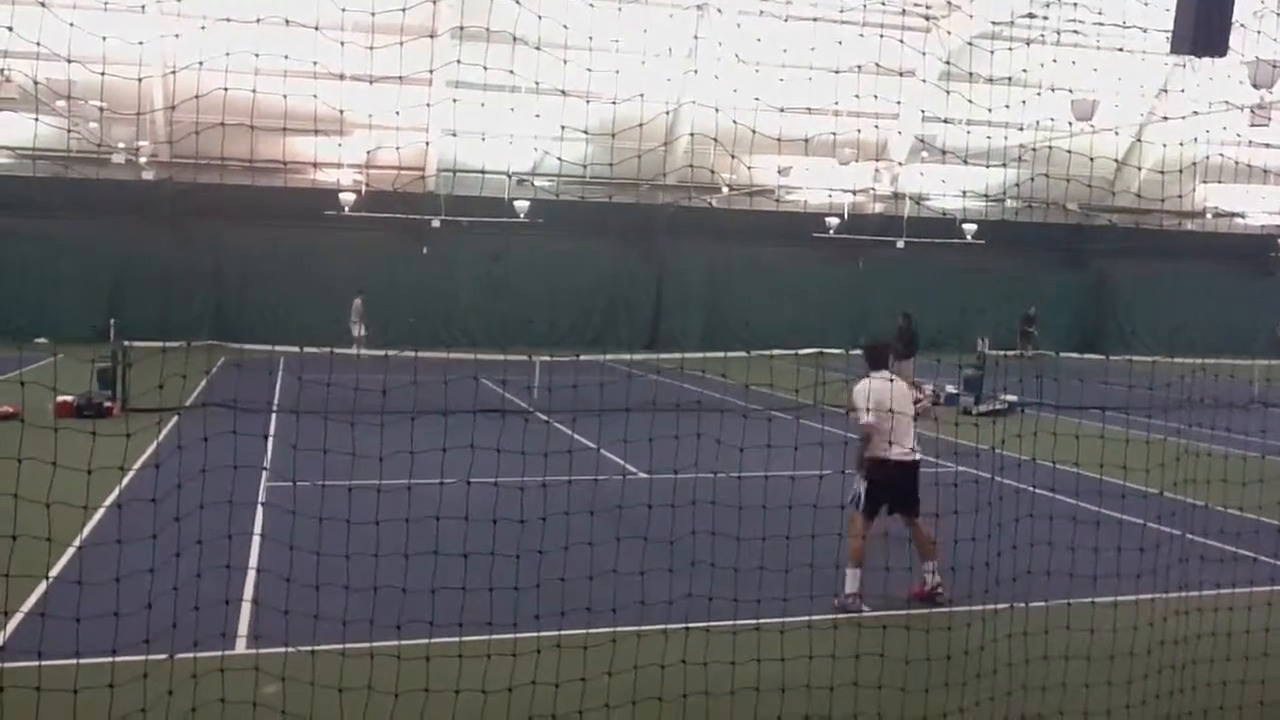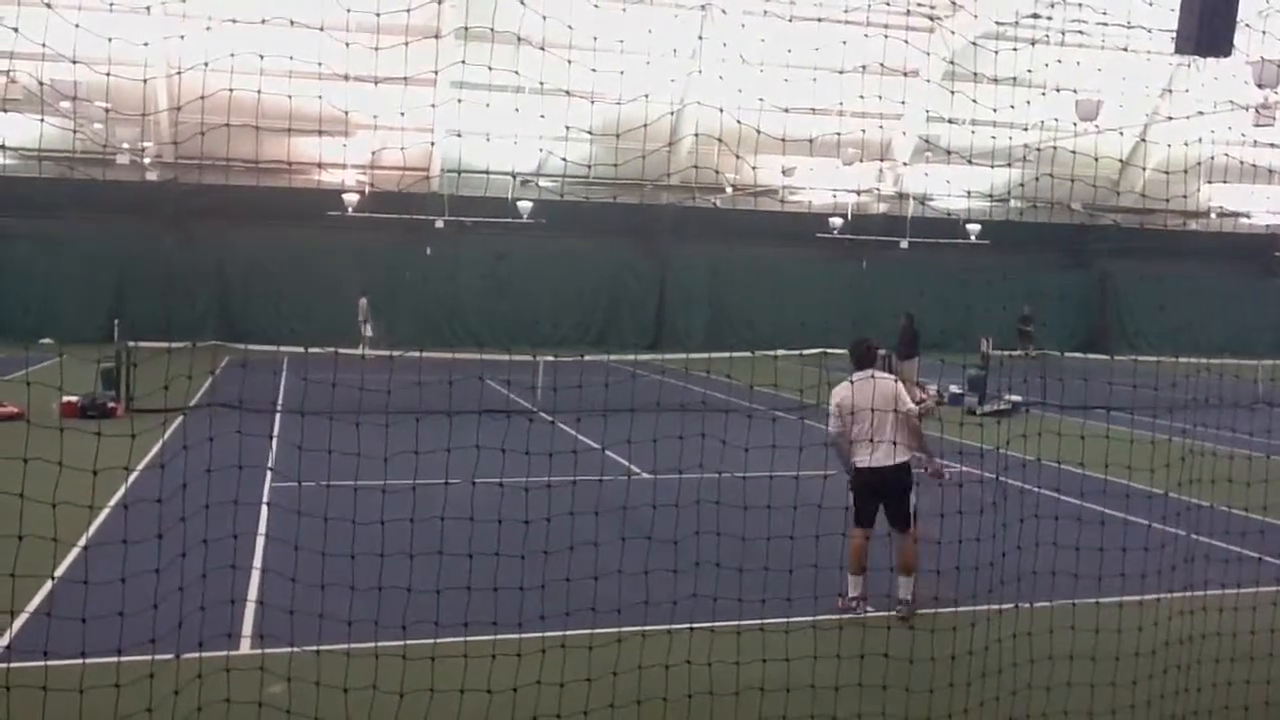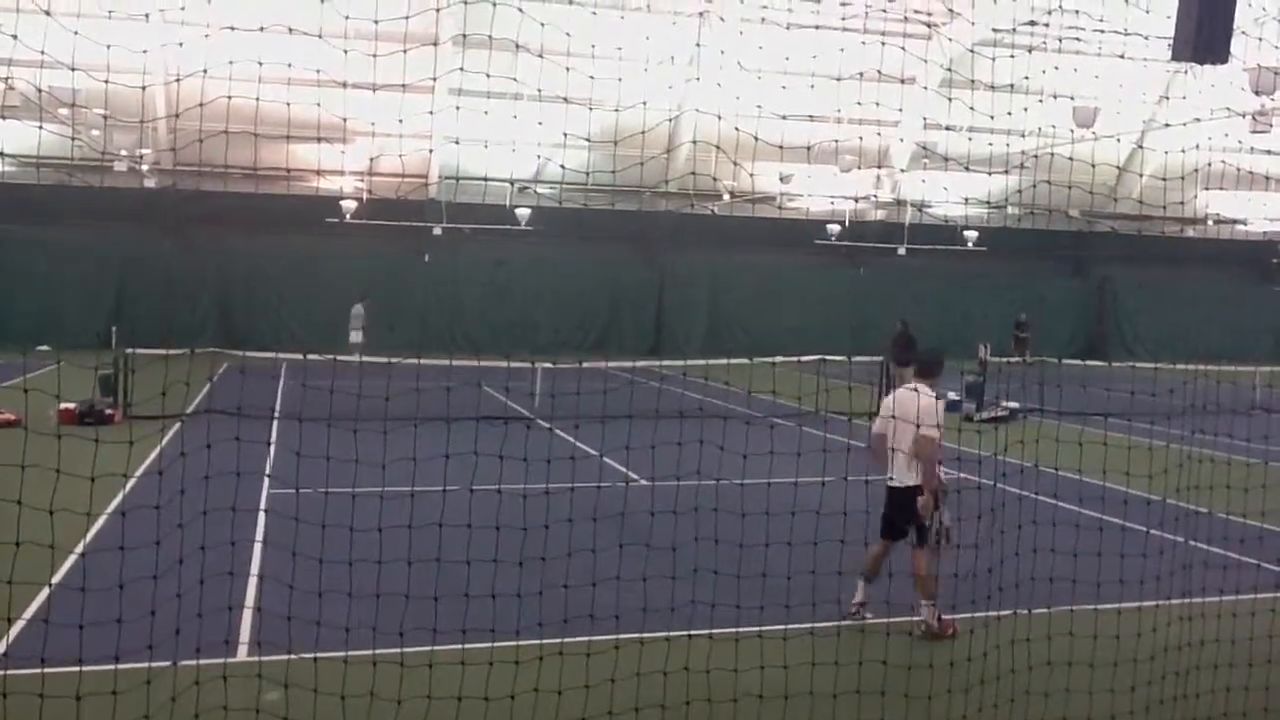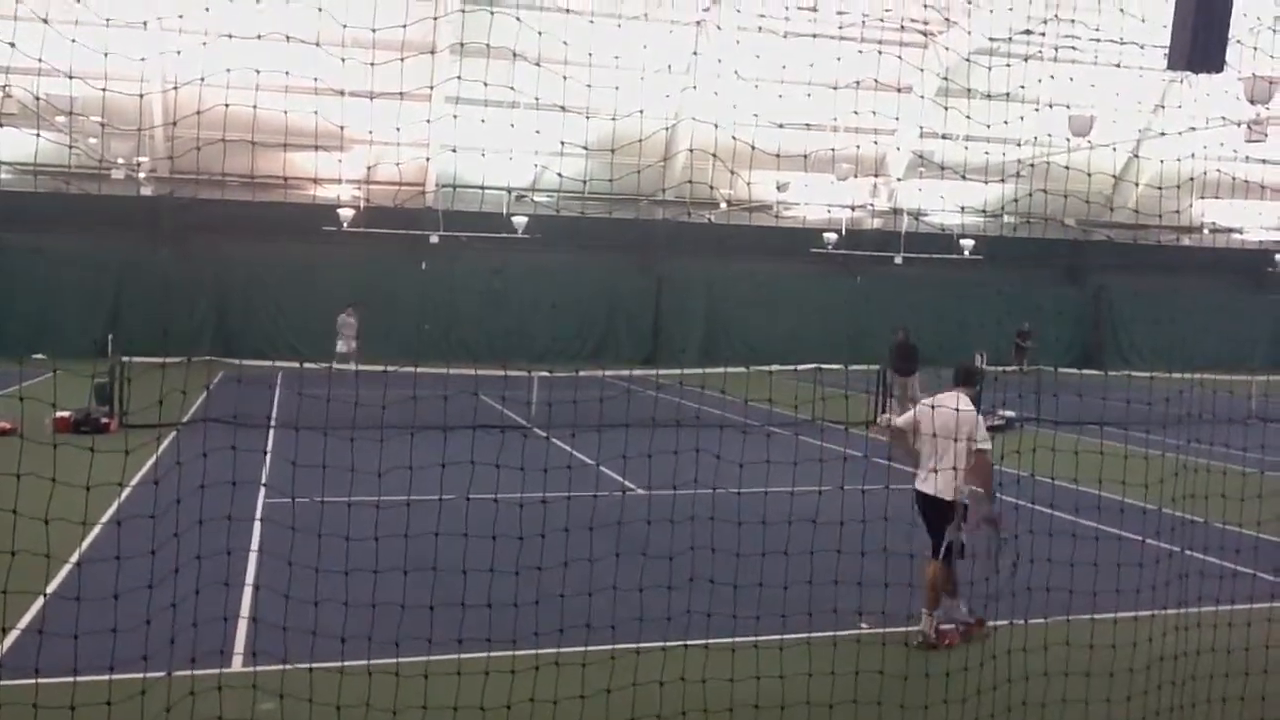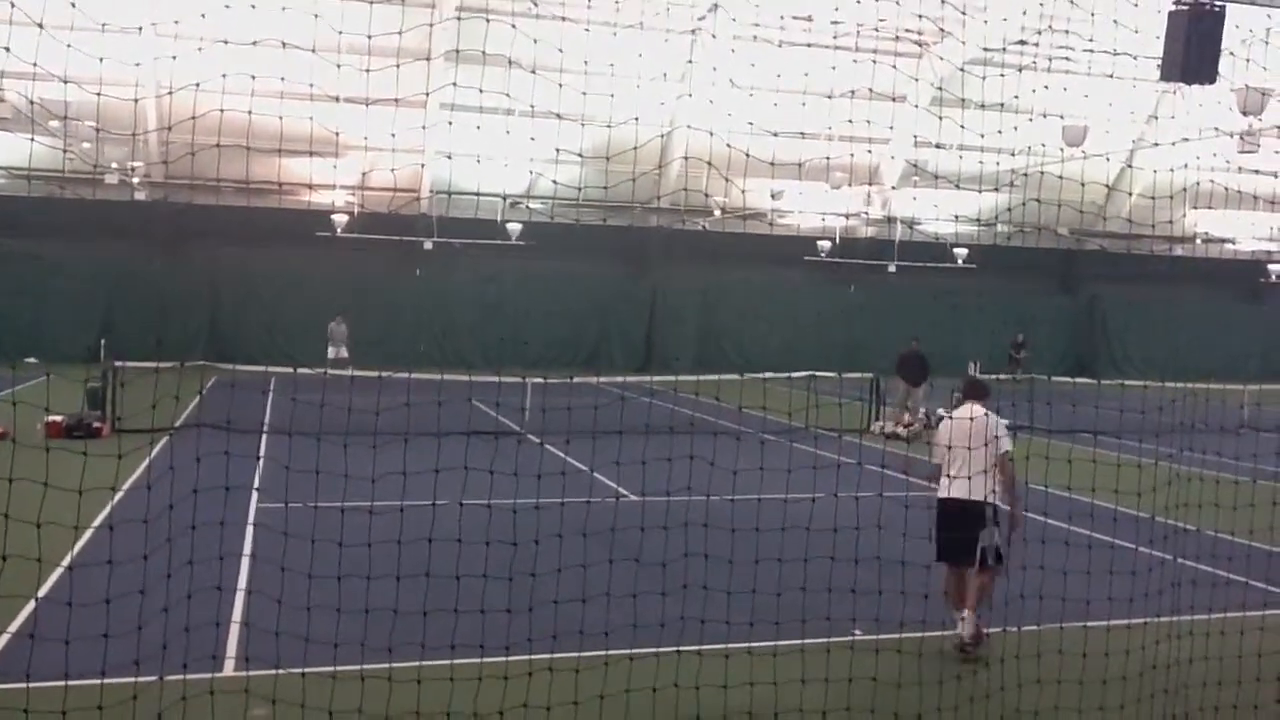
dt=0.5s
person 1, frame 1
left shoulder: (863, 387)
right shoulder: (902, 386)
left elbow: (866, 428)
left wrist: (860, 458)
left hip: (879, 462)
right hip: (909, 462)
left knee: (859, 524)
right knee: (913, 521)
left ankle: (852, 594)
right ankle: (933, 583)
person 1, frame 2
left shoulder: (840, 392)
right shoulder: (893, 384)
left elbow: (837, 439)
right elbow: (913, 424)
left wrist: (850, 467)
right wrist: (930, 457)
left hip: (864, 469)
right hip: (897, 467)
left knee: (860, 532)
right knee: (906, 534)
left ankle: (854, 597)
right ankle: (905, 599)
person 1, frame 3
left shoulder: (895, 396)
right shoulder: (932, 402)
left elbow: (878, 441)
right elbow: (925, 448)
right wrist: (927, 492)
left hip: (895, 483)
right hip: (919, 485)
left knee: (884, 544)
right knee: (926, 550)
left ankle: (858, 602)
right ankle: (930, 619)
person 1, frame 4
left shoulder: (926, 405)
right shoulder: (971, 414)
left elbow: (894, 429)
right elbow: (982, 464)
right wrist: (989, 502)
left hip: (924, 490)
right hip: (951, 495)
left knee: (942, 557)
right knee: (941, 561)
left ankle: (963, 617)
right ankle: (927, 630)
person 1, frame 5
left shoulder: (944, 423)
right shoulder: (993, 421)
right elbow: (1006, 469)
right wrist: (1015, 507)
left hip: (947, 500)
right hip: (979, 502)
left knee: (955, 567)
right knee: (986, 569)
left ankle: (967, 627)
right ankle: (966, 631)
